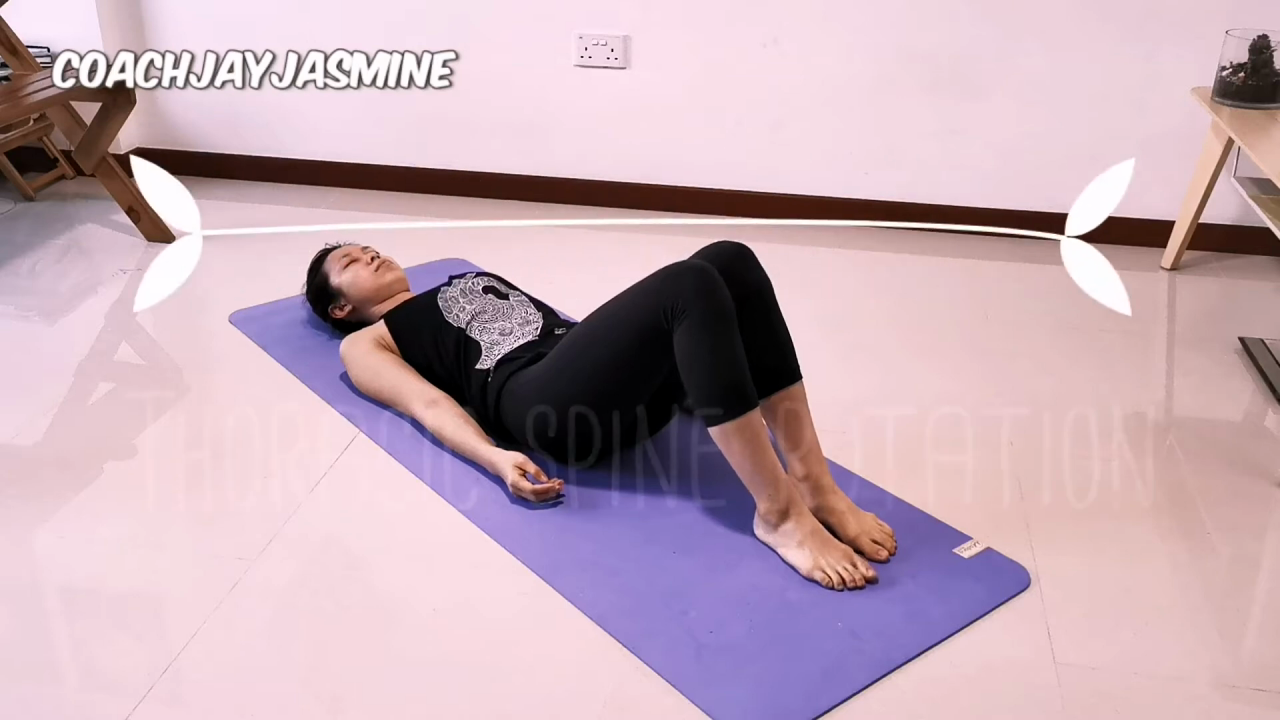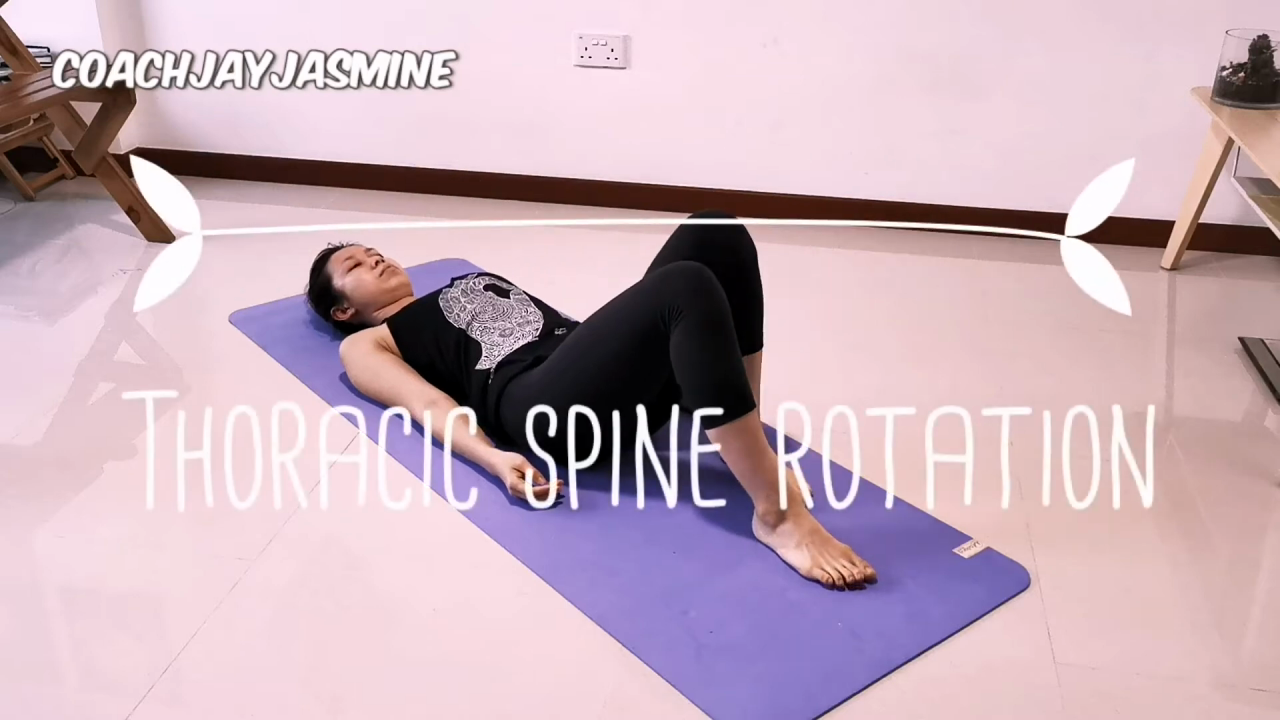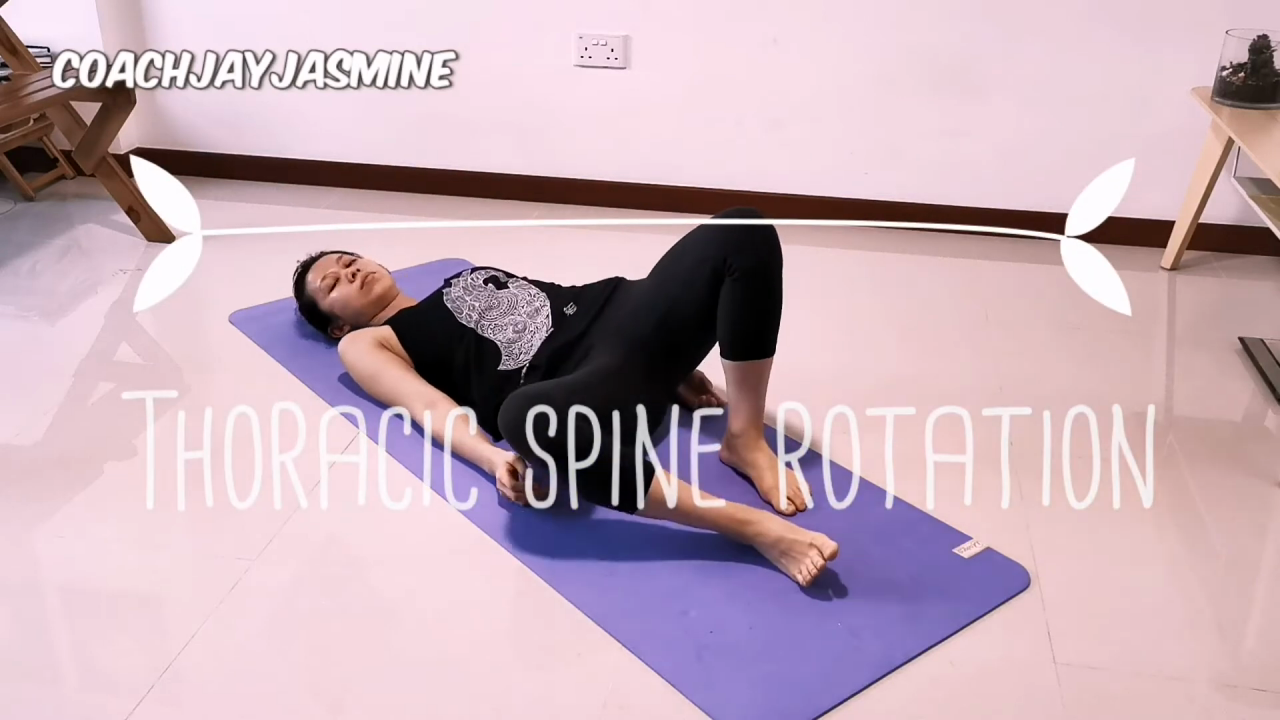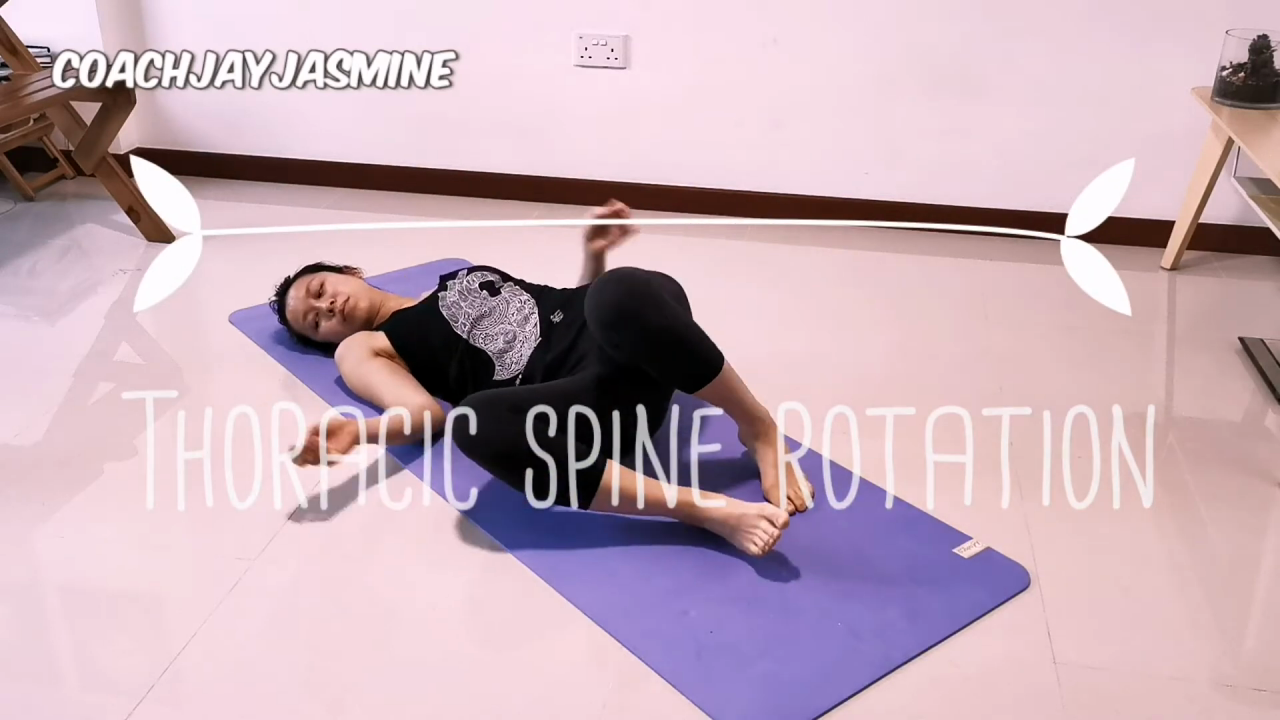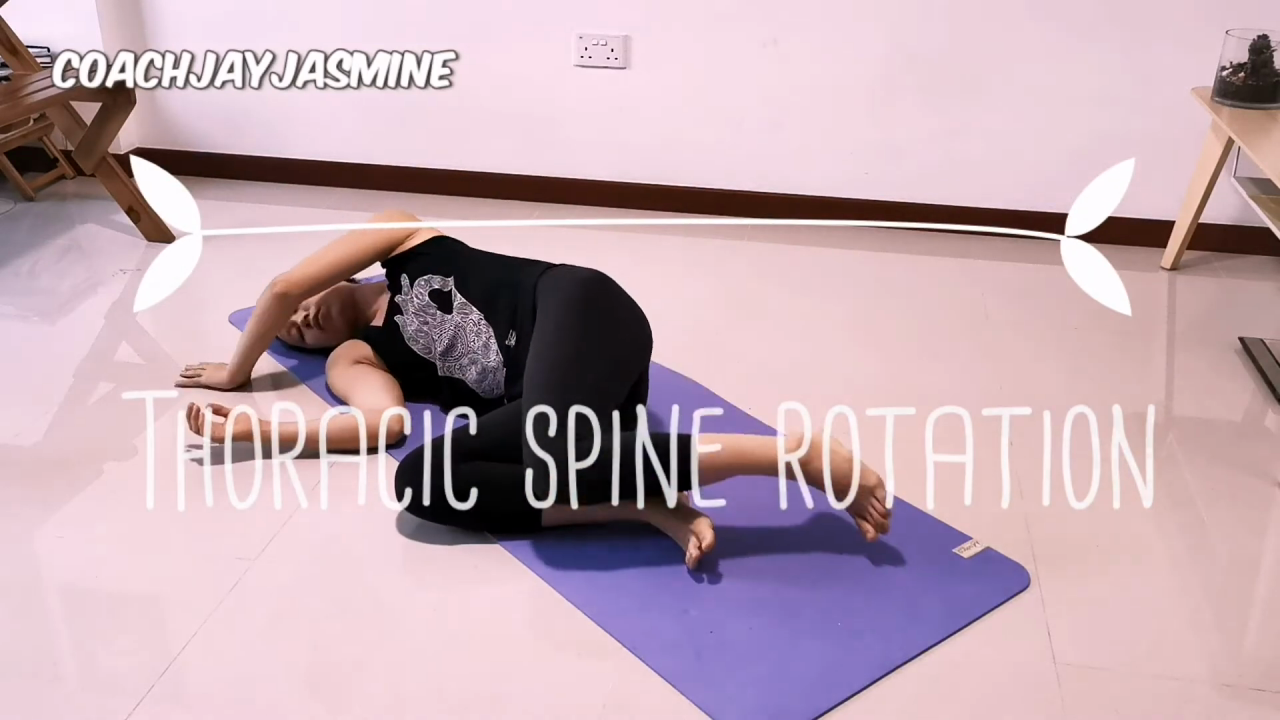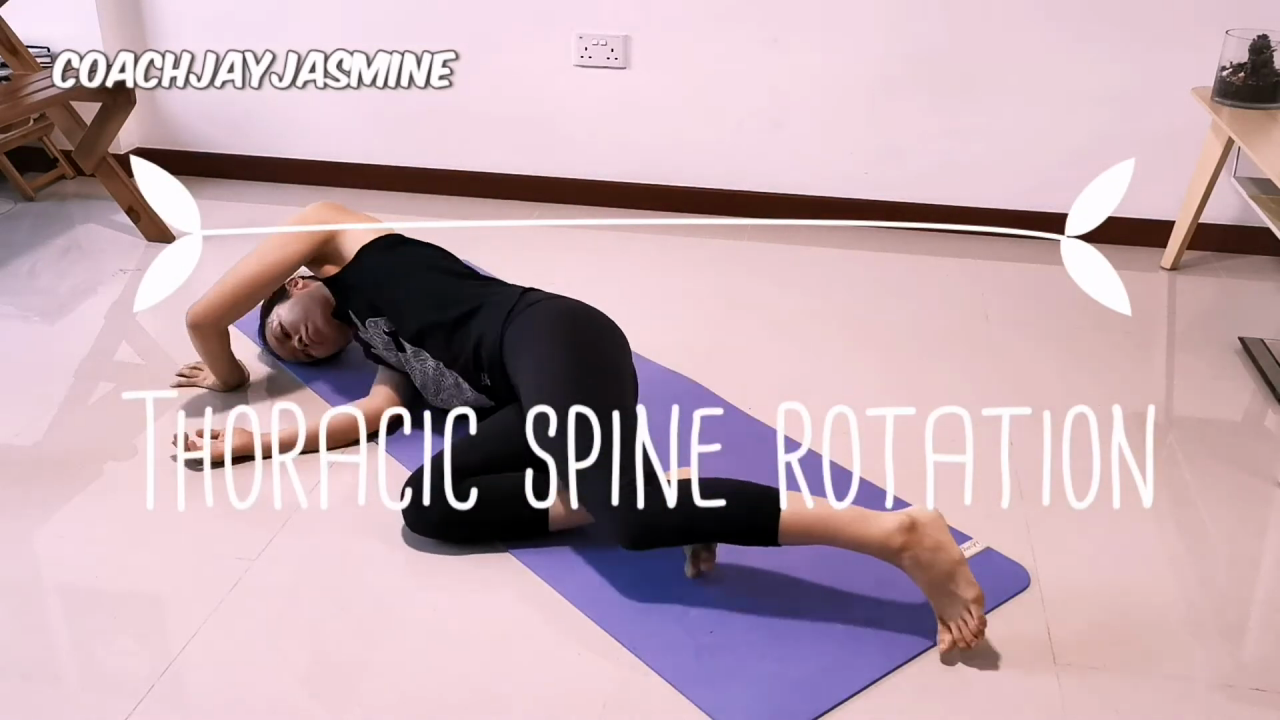
dt=0.7s
person 1, frame 1
left shoulder: (470, 281)
right shoulder: (366, 344)
right elbow: (428, 403)
right wrist: (495, 456)
left hip: (615, 386)
right hip: (544, 400)
left knee: (730, 262)
right knee: (690, 285)
left ankle: (812, 483)
right ankle: (780, 514)
person 1, frame 2
left shoulder: (470, 281)
right shoulder: (366, 346)
right elbow: (428, 404)
right wrist: (496, 458)
left hip: (615, 374)
right hip: (543, 400)
left knee: (716, 235)
right knee: (688, 288)
left ankle: (748, 445)
right ankle: (778, 515)
person 1, frame 3
left shoulder: (465, 278)
right shoulder: (365, 345)
right elbow: (430, 407)
left wrist: (671, 364)
right wrist: (493, 458)
right hip: (582, 382)
left knee: (742, 234)
right knee: (524, 415)
left ankle: (744, 440)
right ankle: (753, 526)
person 1, frame 4
left shoulder: (457, 276)
right shoulder: (360, 349)
left elbow: (593, 296)
right elbow: (422, 408)
left wrist: (593, 254)
right wrist: (360, 431)
left hip: (630, 328)
right hip: (591, 393)
left knee: (617, 301)
right knee: (478, 422)
left ankle: (758, 430)
right ankle: (706, 510)
person 1, frame 5
left shoulder: (398, 237)
right shoulder: (350, 360)
left elbow: (280, 287)
right elbow: (387, 421)
left wrist: (241, 371)
right wrist: (253, 429)
left hip: (571, 305)
right hip: (541, 395)
left knee: (565, 459)
right knee: (419, 482)
left ankle: (799, 452)
right ankle: (647, 503)
person 1, frame 6
left shoulder: (329, 233)
right shoulder: (381, 352)
left elbow: (204, 313)
right elbow: (378, 413)
left wrist: (229, 376)
right wrist: (252, 438)
left hip: (547, 340)
right hip: (535, 399)
left knee: (632, 517)
right knee: (427, 502)
left ankle: (899, 534)
right ankle: (636, 491)
